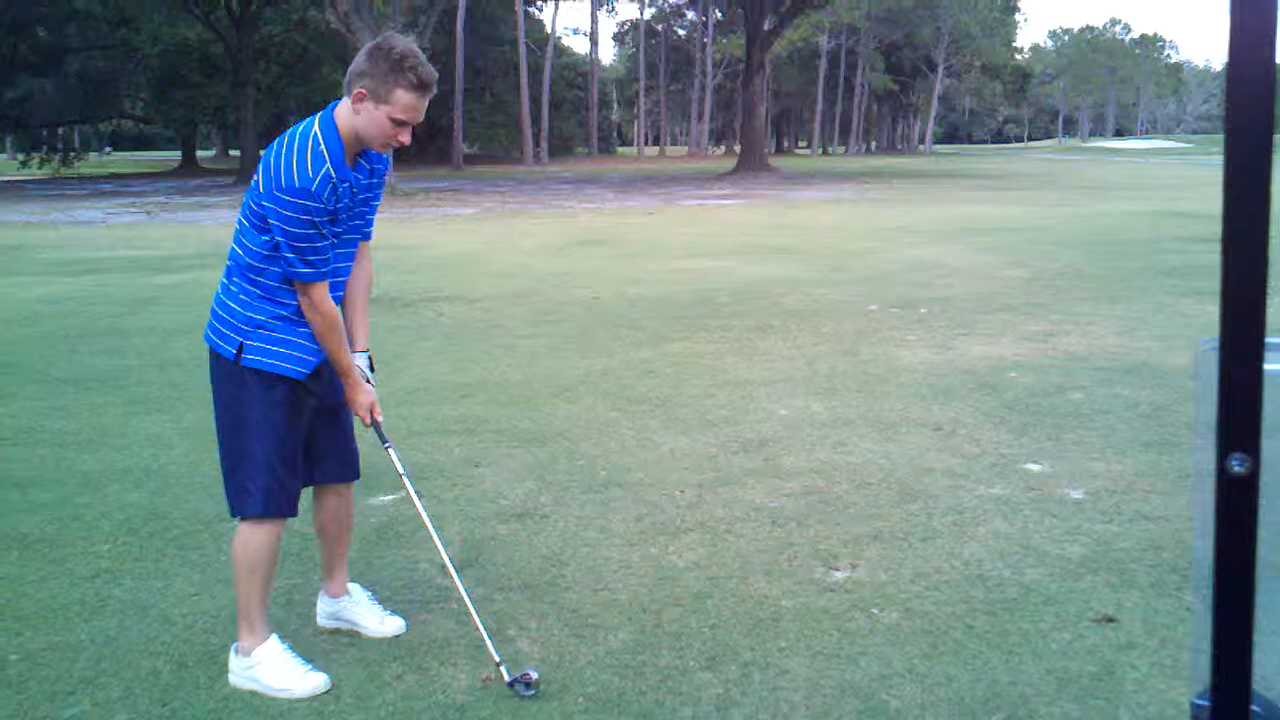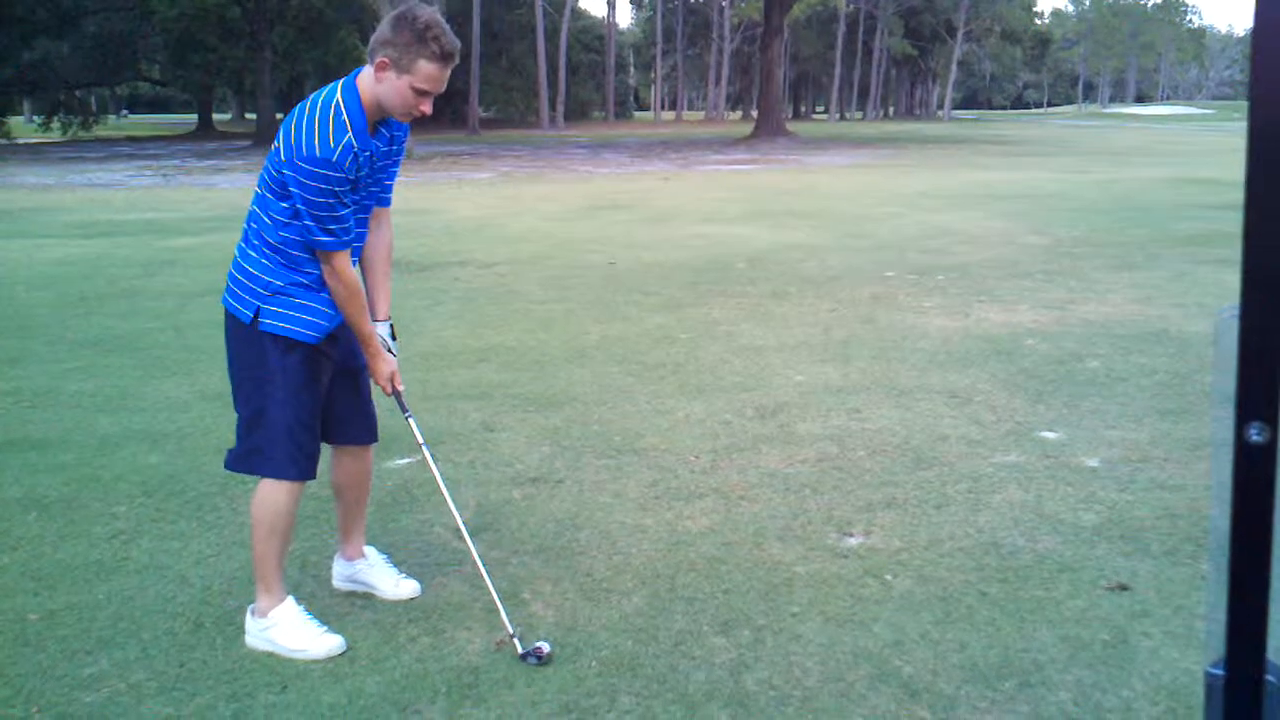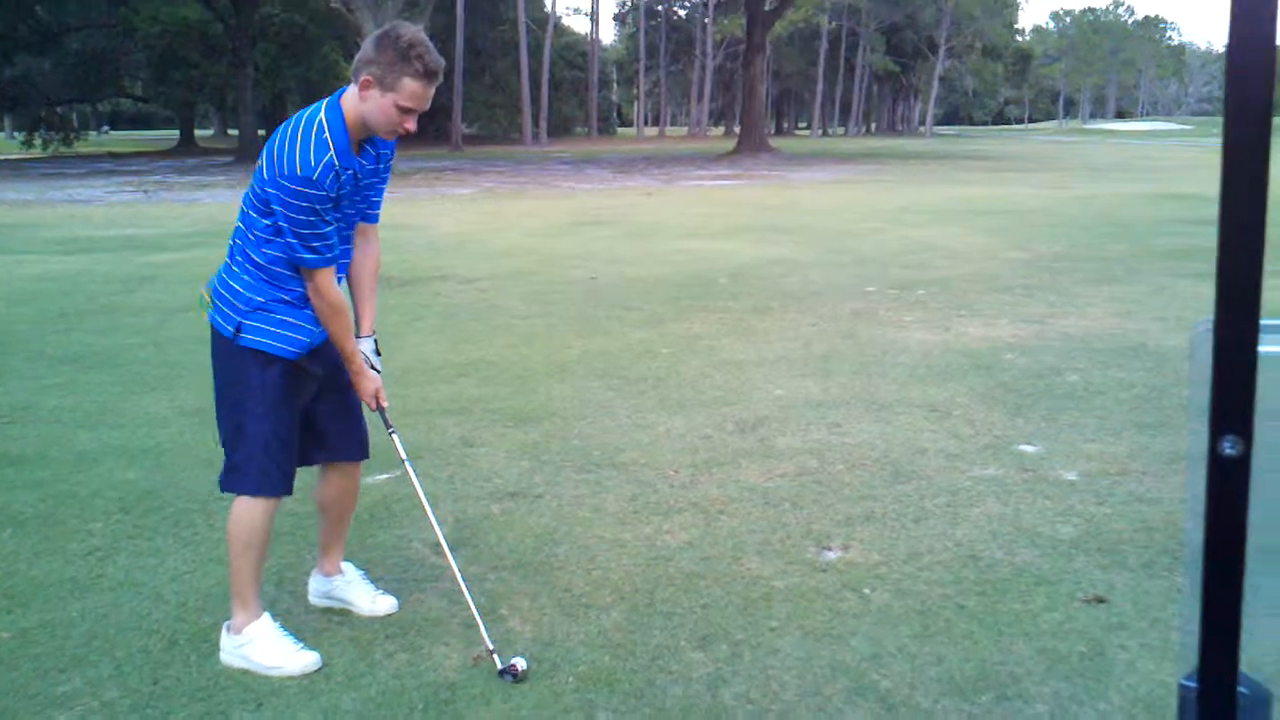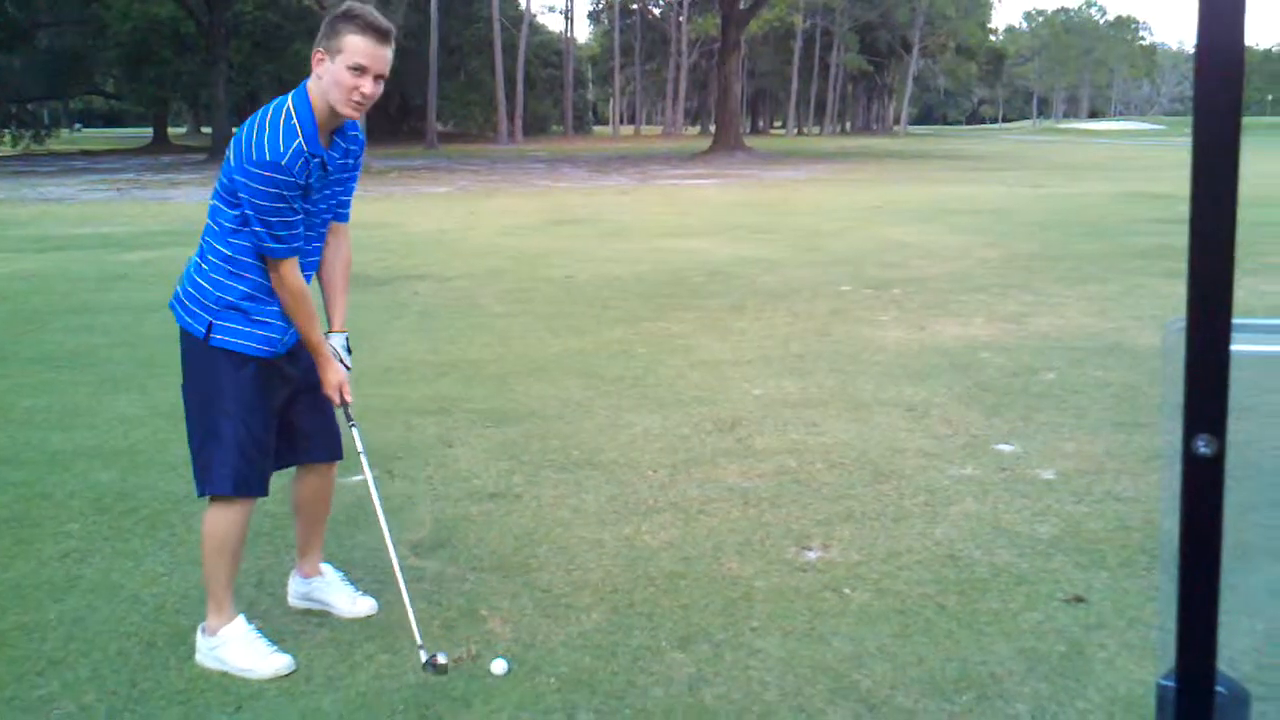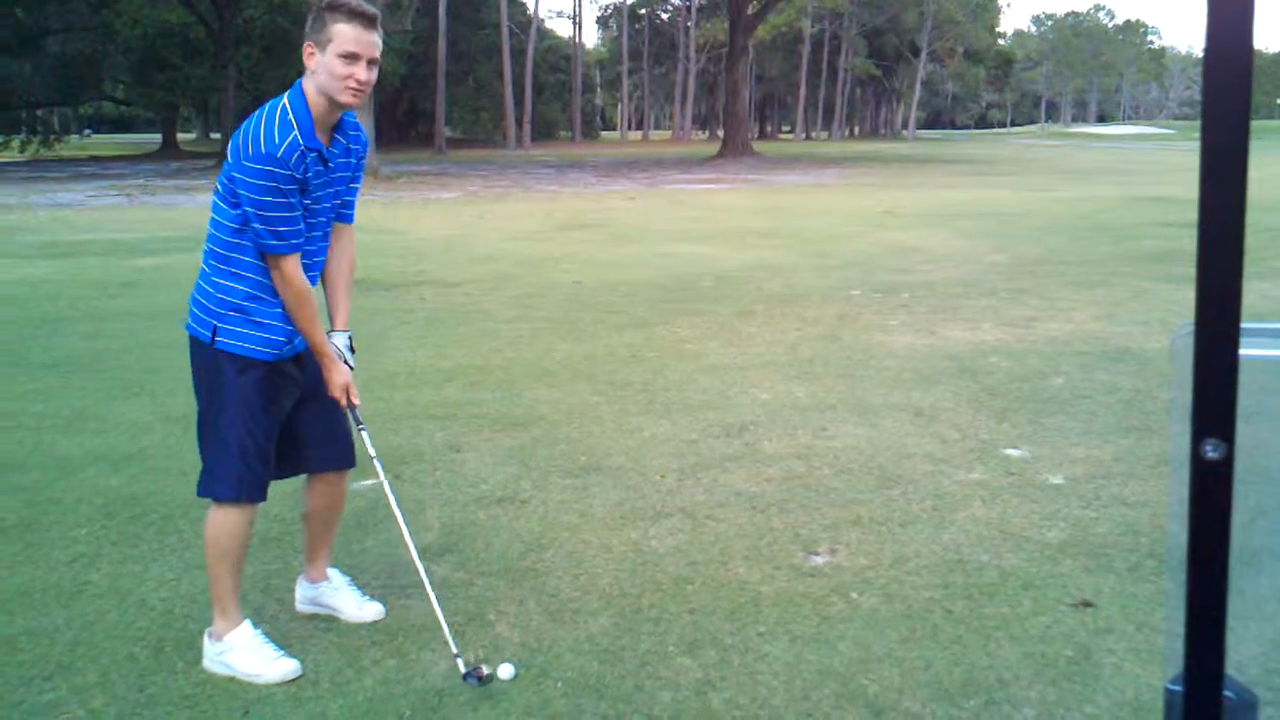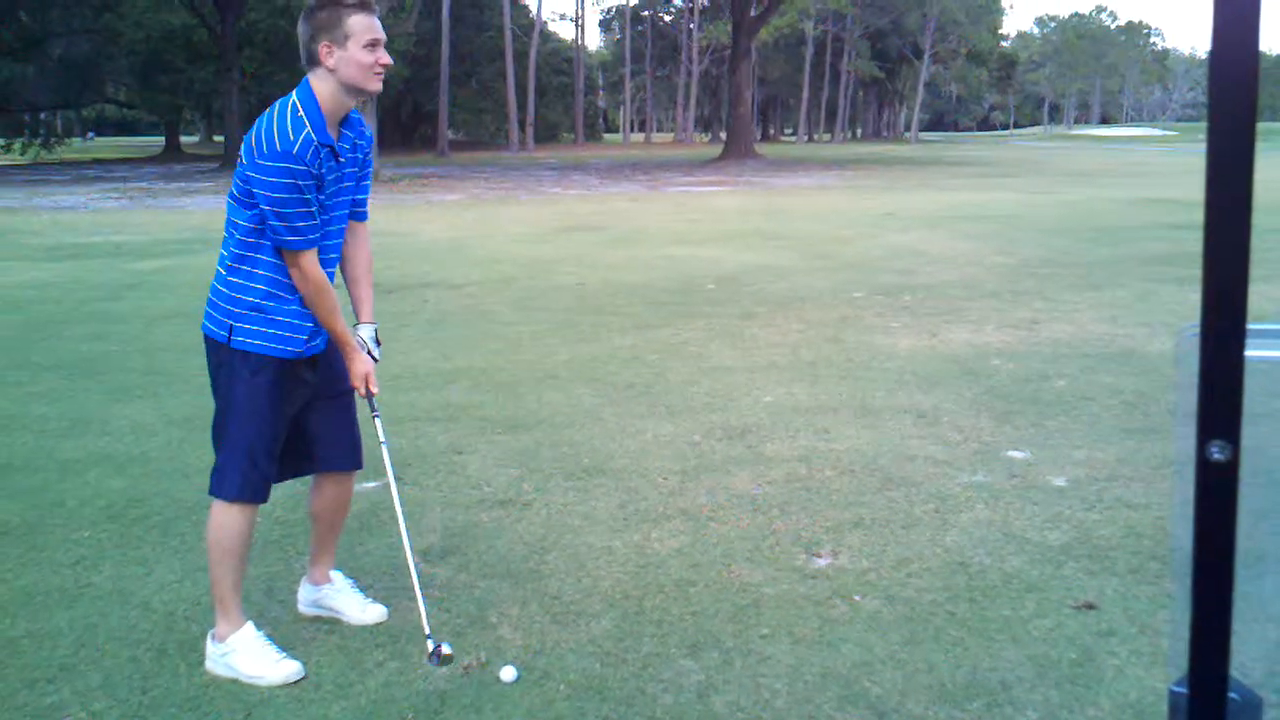
dt=0.4s
person 1, frame 1
left shoulder: (371, 157)
right shoulder: (299, 172)
right elbow: (314, 296)
left wrist: (361, 356)
right wrist: (351, 379)
left hip: (315, 346)
right hip: (260, 349)
left knee: (336, 474)
right knee: (267, 499)
left ankle: (337, 595)
right ankle: (251, 649)
person 1, frame 2
left shoulder: (391, 123)
right shoulder: (322, 141)
right elbow: (336, 264)
left wrist: (382, 322)
right wrist: (373, 350)
left hip: (332, 309)
right hip: (276, 311)
left knee: (355, 436)
right knee: (286, 461)
left ankle: (353, 557)
right ankle: (268, 609)
person 1, frame 3
left shoulder: (377, 143)
right shoulder: (305, 159)
right elbow: (320, 281)
left wrist: (368, 338)
right wrist: (357, 367)
left hip: (315, 326)
right hip: (260, 326)
left knee: (345, 451)
right knee: (262, 476)
left ankle: (330, 573)
right ankle: (244, 626)
person 1, frame 4
left shoulder: (348, 138)
right shoulder: (272, 148)
right elbow: (284, 272)
left wrist: (337, 335)
right wrist: (324, 360)
left hip: (286, 326)
right hip: (230, 327)
left knee: (319, 452)
right knee: (236, 479)
left ankle: (309, 575)
right ankle: (219, 628)
person 1, frame 5
left shoulder: (350, 139)
right shoulder: (269, 145)
right elbow: (284, 269)
left wrist: (341, 335)
right wrist: (327, 358)
left hip: (300, 334)
right hip: (239, 335)
left knee: (331, 461)
right knee: (238, 484)
left ankle: (316, 580)
right ankle: (225, 632)
person 1, frame 6
left shoulder: (356, 134)
right shoulder: (283, 141)
right elbow: (303, 266)
left wrist: (366, 328)
right wrist: (349, 347)
left hip: (315, 334)
right hip: (255, 334)
left knee: (338, 461)
right knee: (243, 482)
left ankle: (319, 582)
right ankle: (227, 634)
